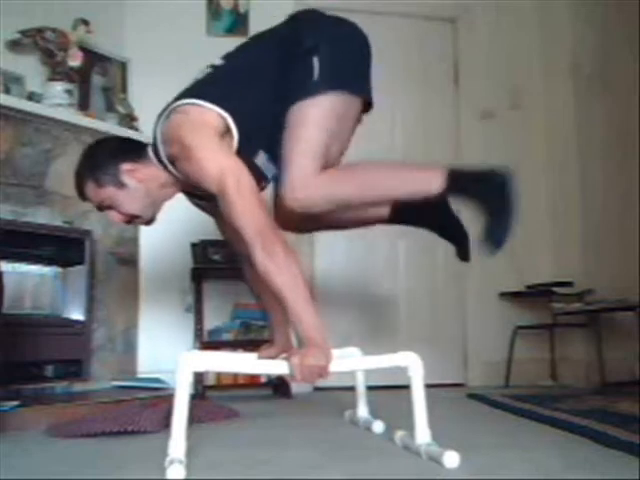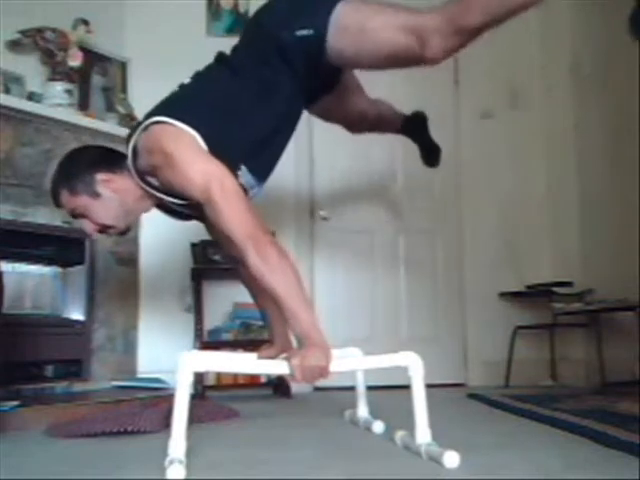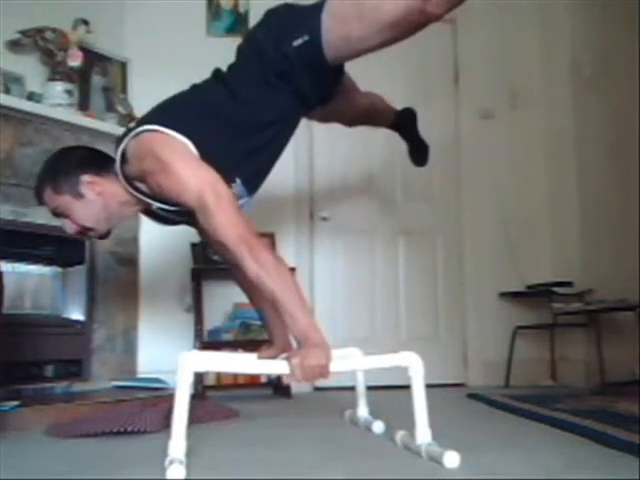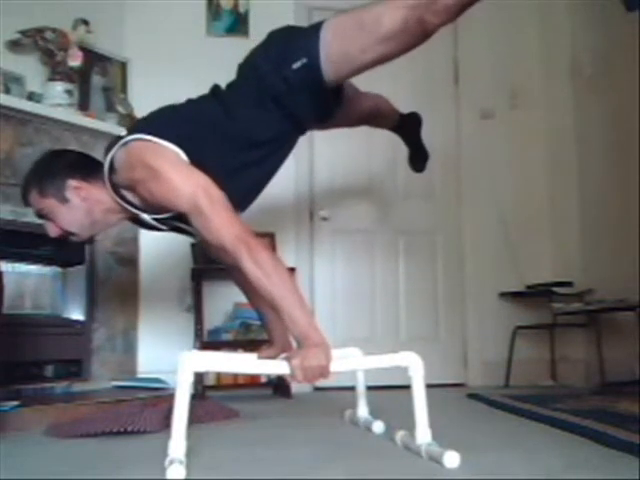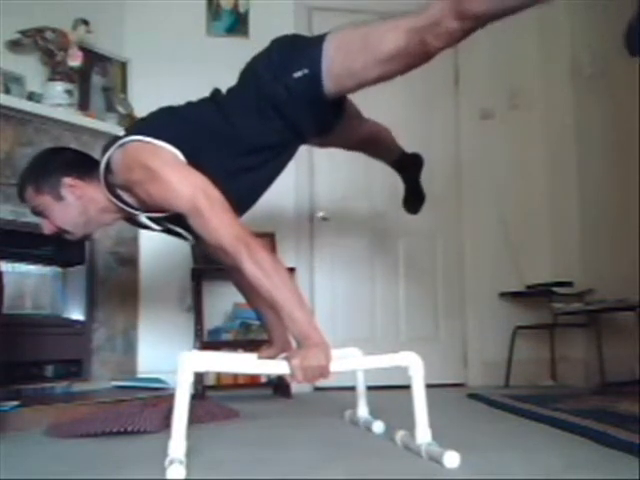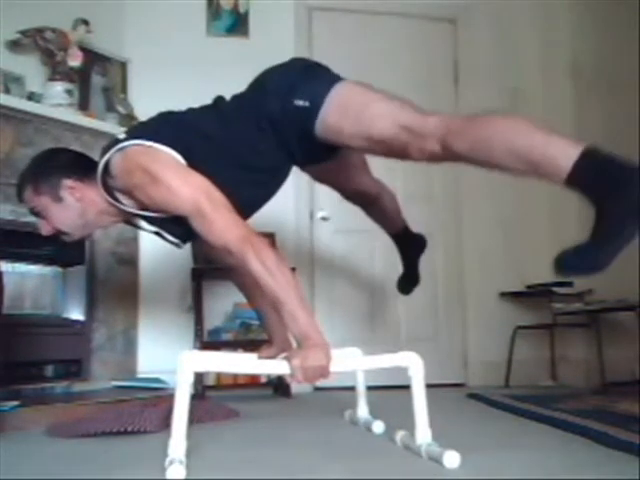
dt=0.7s
person 1, frame 1
left shoulder: (188, 143)
right shoulder: (192, 179)
left elbow: (265, 245)
right elbow: (250, 252)
left wrist: (315, 341)
right wrist: (282, 339)
right hip: (299, 69)
left knee: (300, 194)
right knee: (295, 210)
left ankle: (463, 182)
right ankle: (418, 209)
person 1, frame 2
left shoulder: (165, 156)
right shoulder: (169, 196)
left elbow: (256, 246)
right elbow: (244, 252)
left wrist: (316, 343)
right wrist: (281, 338)
right hip: (287, 66)
left knee: (430, 42)
right knee: (357, 117)
right ankle: (410, 126)
person 1, frame 3
left shoulder: (154, 160)
right shoulder: (157, 199)
left elbow: (249, 249)
right elbow: (236, 256)
left wrist: (313, 341)
right wrist: (281, 340)
left hip: (289, 48)
right hip: (282, 68)
right knee: (354, 111)
right ankle: (400, 123)
person 1, frame 4
left shoulder: (144, 169)
right shoulder: (143, 206)
left elbow: (244, 248)
right elbow: (232, 257)
left wrist: (312, 341)
right wrist: (280, 338)
left hip: (290, 71)
right hip: (283, 98)
right knee: (360, 110)
right ankle: (404, 126)
person 1, frame 5
left shoulder: (137, 169)
right shoulder: (137, 207)
left elbow: (240, 248)
right elbow: (232, 257)
left wrist: (310, 340)
right wrist: (280, 337)
left hip: (288, 78)
right hip: (287, 109)
right knee: (360, 135)
right ankle: (405, 165)
person 1, frame 6
left shoulder: (137, 170)
right shoulder: (134, 207)
left elbow: (244, 244)
right elbow: (232, 256)
left wrist: (312, 340)
right wrist: (278, 337)
left hip: (291, 96)
right hip: (287, 127)
left knee: (429, 137)
right knee: (360, 187)
right ankle: (406, 244)
